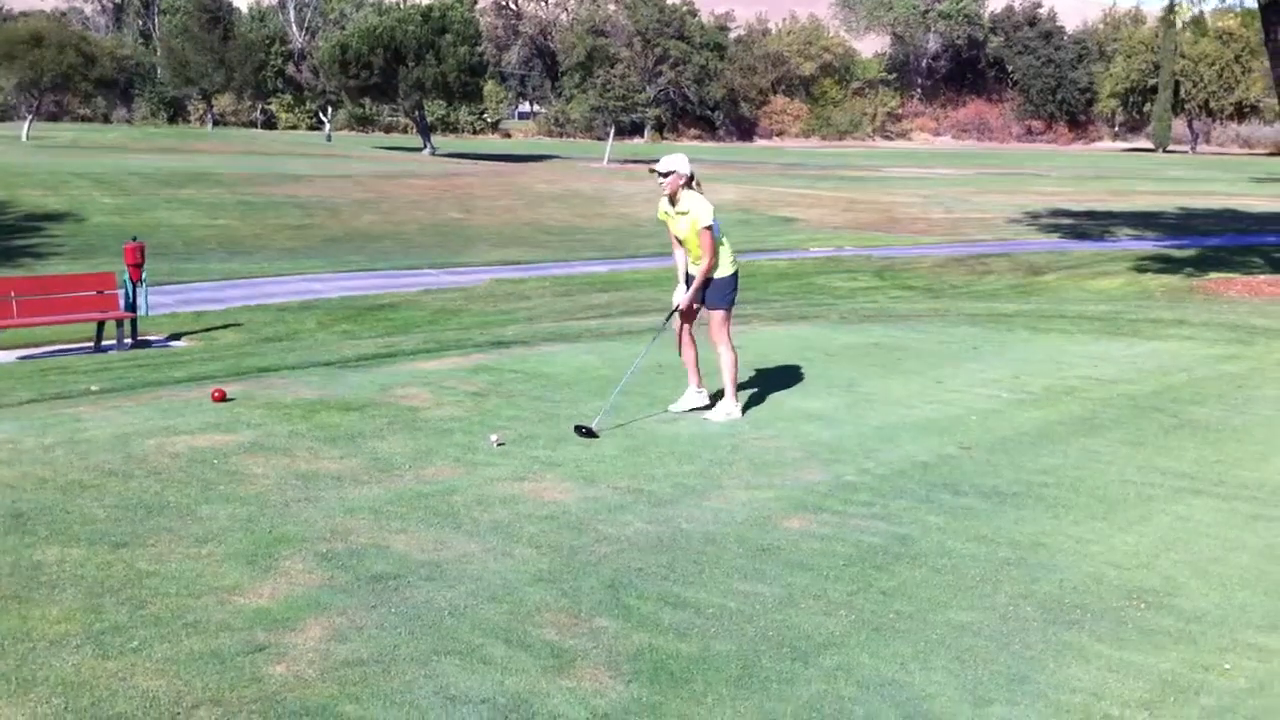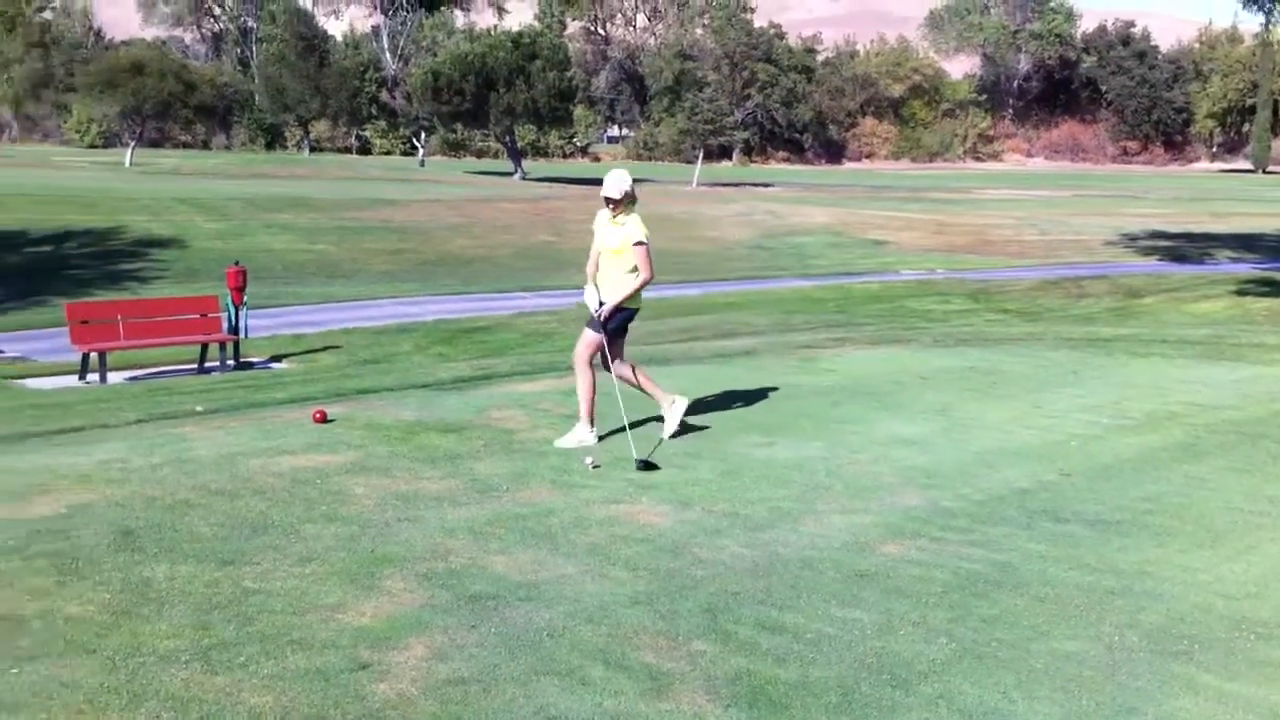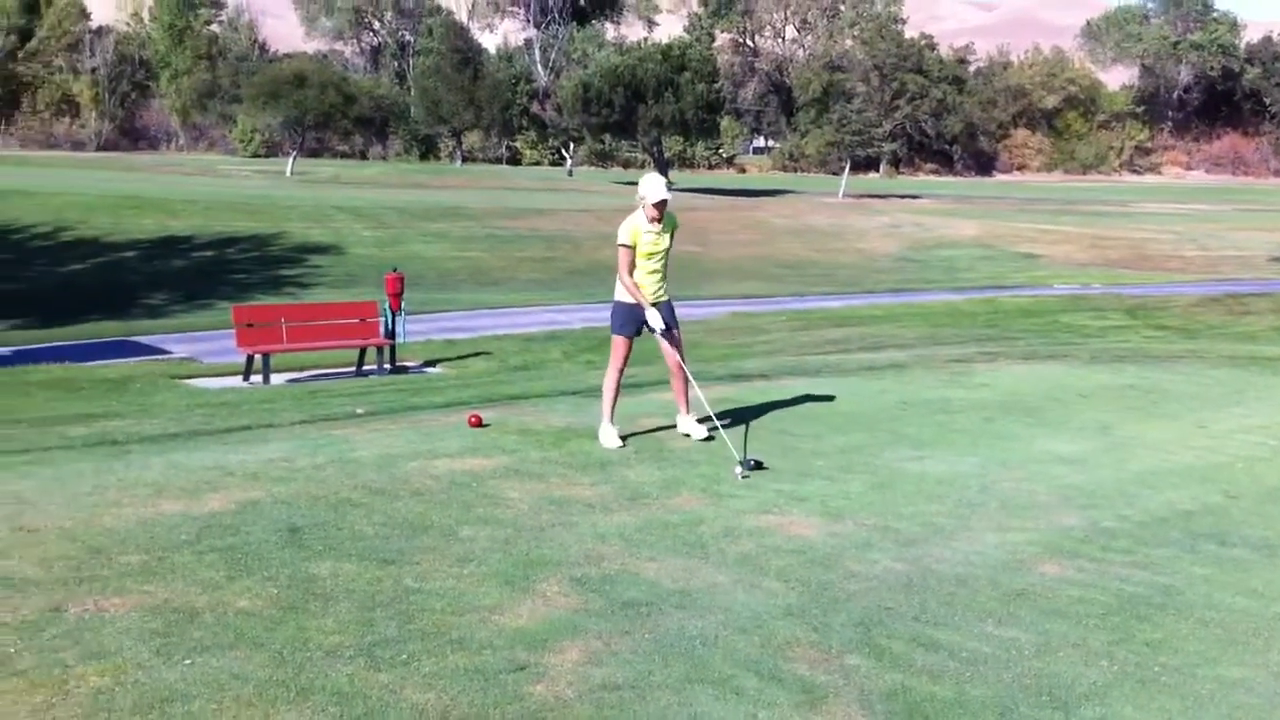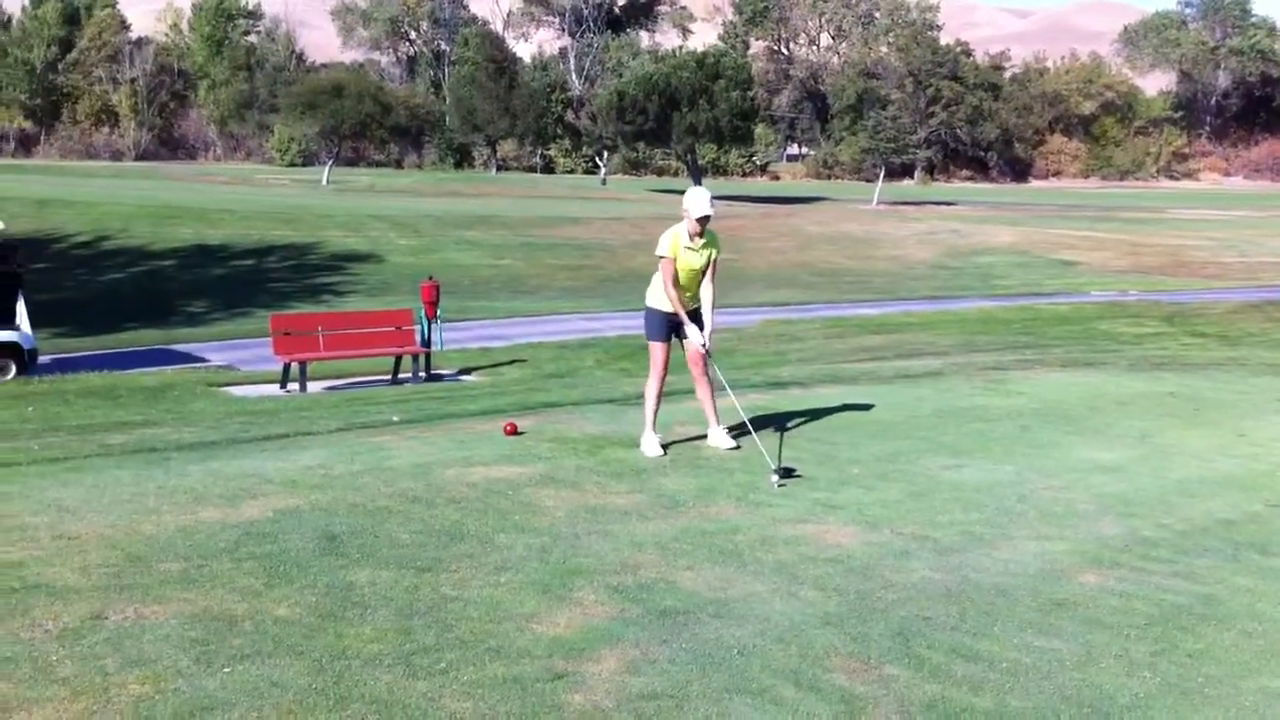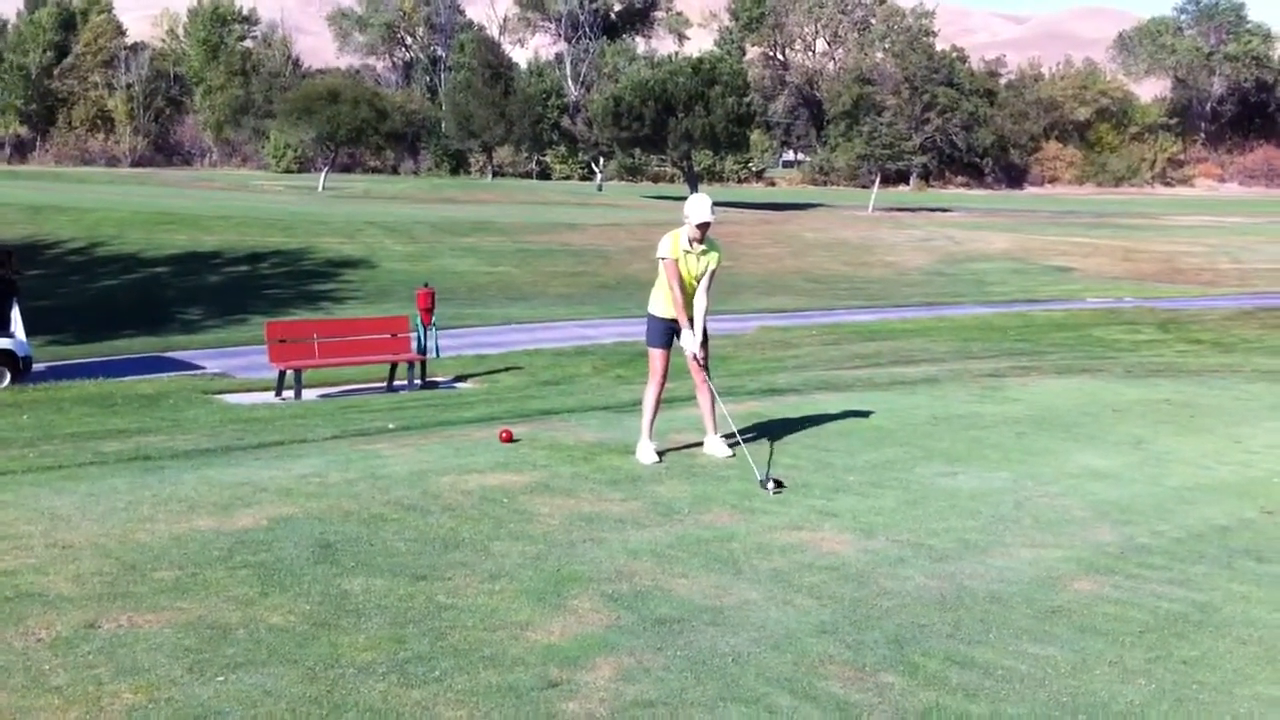
dt=1s
person 1, frame 1
left shoulder: (699, 208)
right shoulder: (665, 205)
left elbow: (710, 258)
right elbow: (678, 247)
left wrist: (690, 293)
right wrist: (680, 283)
left hip: (720, 274)
right hip: (695, 272)
left knee: (719, 337)
right knee: (682, 329)
left ankle: (731, 402)
right ankle: (698, 392)
person 1, frame 2
left shoulder: (634, 227)
right shoulder: (602, 217)
left elbow: (646, 275)
right elbow: (593, 258)
left wrist: (613, 303)
right wrist: (590, 286)
left hip: (621, 303)
right hip: (604, 300)
left knee: (581, 357)
right knee: (615, 363)
left ankle: (585, 428)
right ankle: (670, 402)
person 1, frame 3
left shoulder: (669, 219)
right shoulder: (629, 228)
right elbow: (624, 275)
right wrist: (647, 309)
left hip: (661, 300)
right hip: (629, 302)
left knee: (676, 361)
right knee: (618, 364)
left ankle: (685, 417)
right ankle: (607, 425)
person 1, frame 4
left shoulder: (712, 241)
right shoulder: (670, 239)
left elbow: (707, 284)
right elbow: (669, 287)
left wrist: (708, 324)
right wrist: (687, 324)
left hip: (691, 308)
right hip: (661, 308)
left knee: (700, 368)
right knee: (659, 370)
left ankle: (715, 430)
right ankle: (649, 434)
person 1, frame 5
left shoulder: (713, 250)
right shoulder: (670, 243)
left elbow: (702, 293)
right elbow: (675, 289)
left wrist: (697, 334)
right wrist: (686, 331)
left hip: (692, 317)
right hip: (662, 315)
left knee: (701, 376)
right knee: (657, 378)
left ankle: (712, 438)
right ankle: (645, 442)
